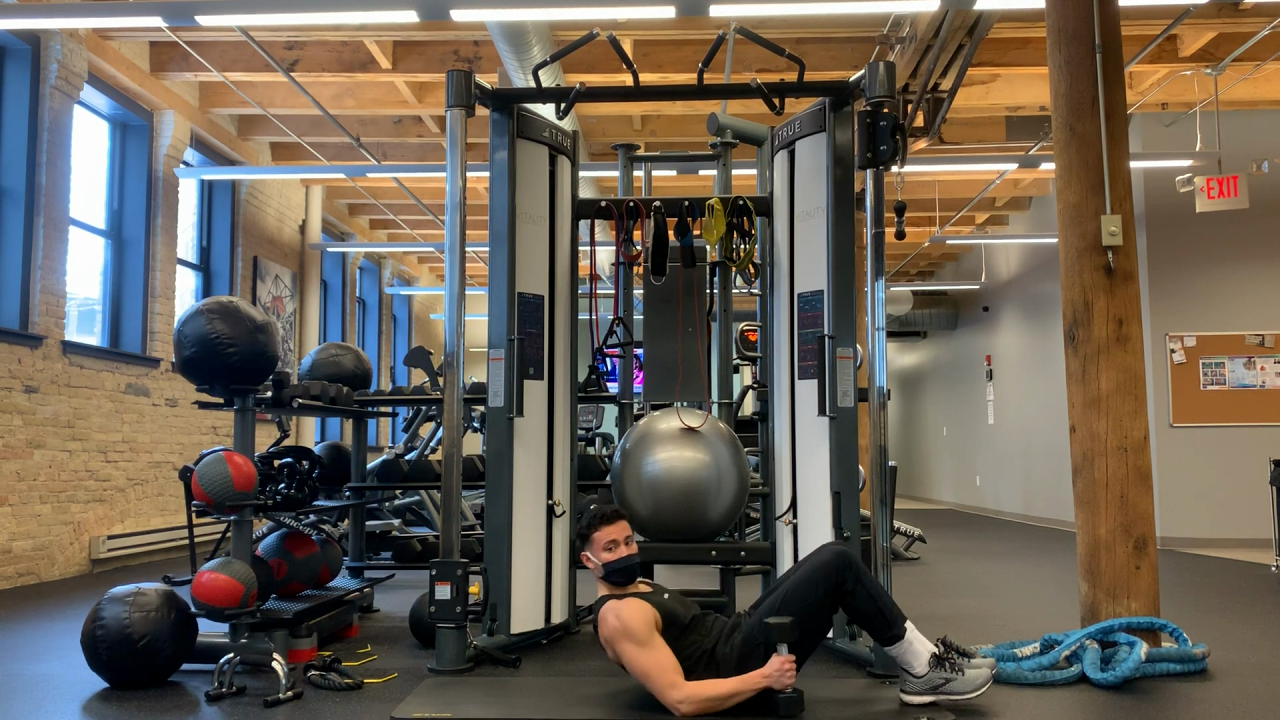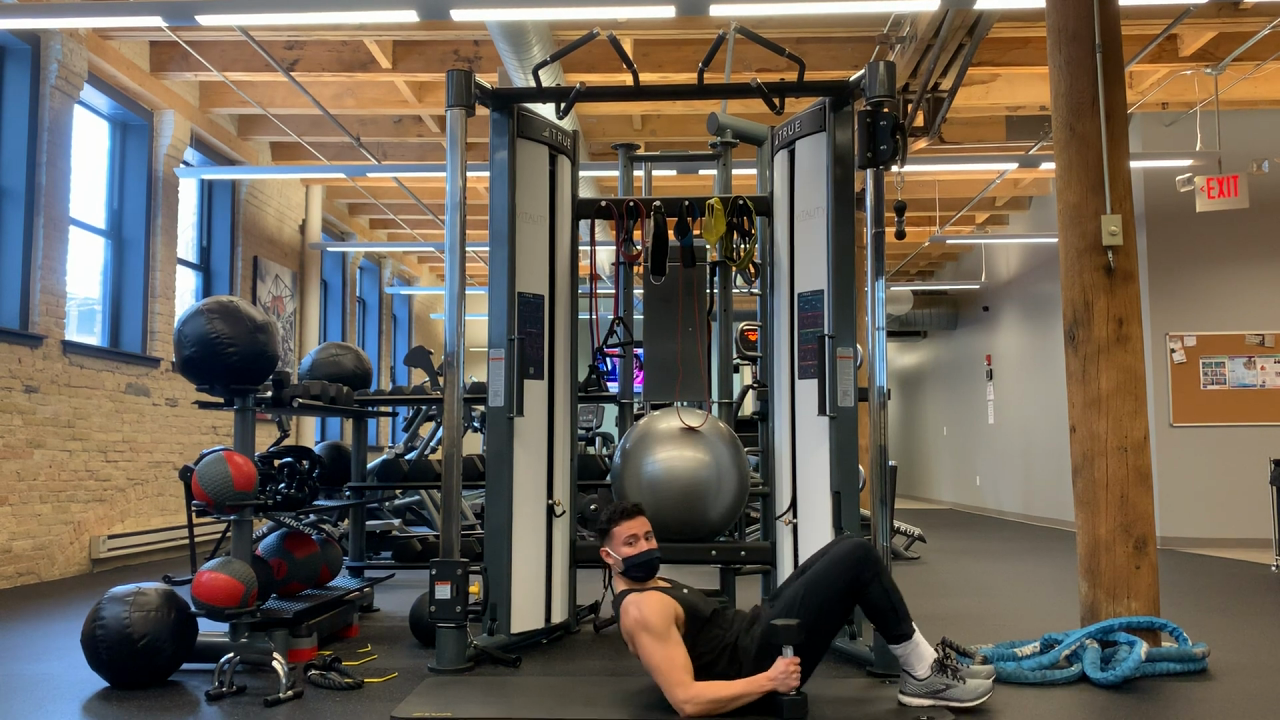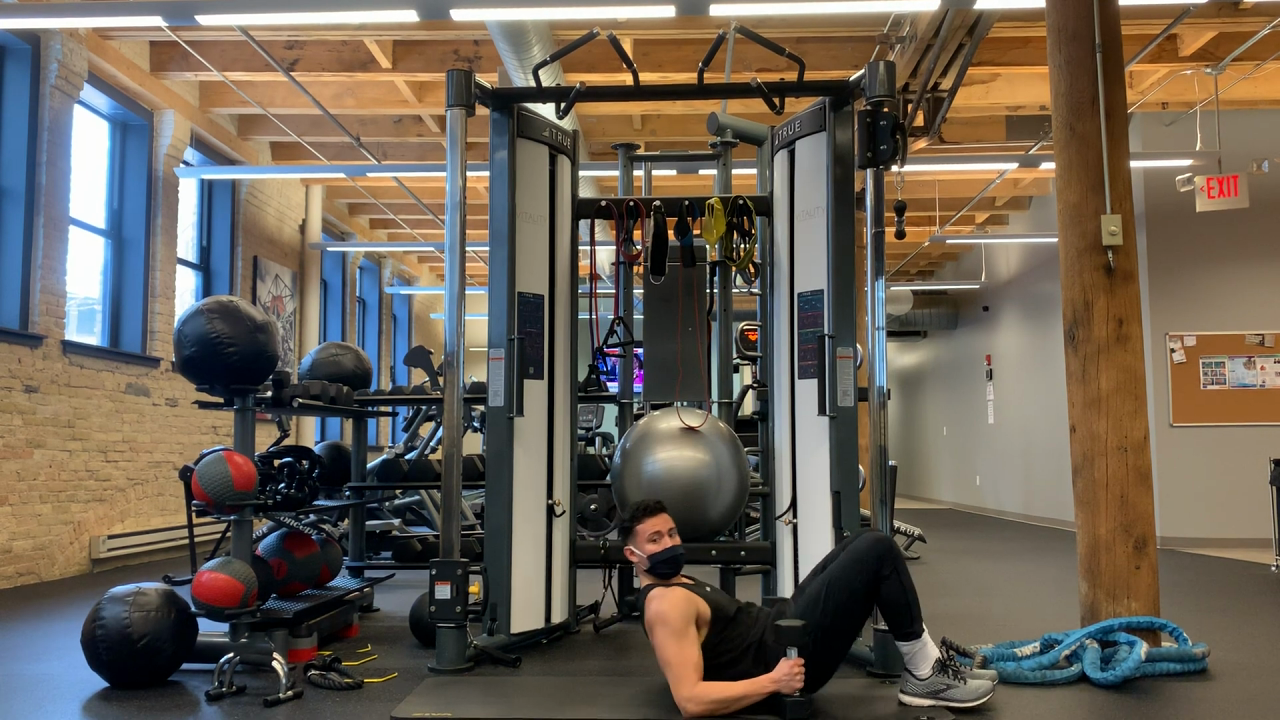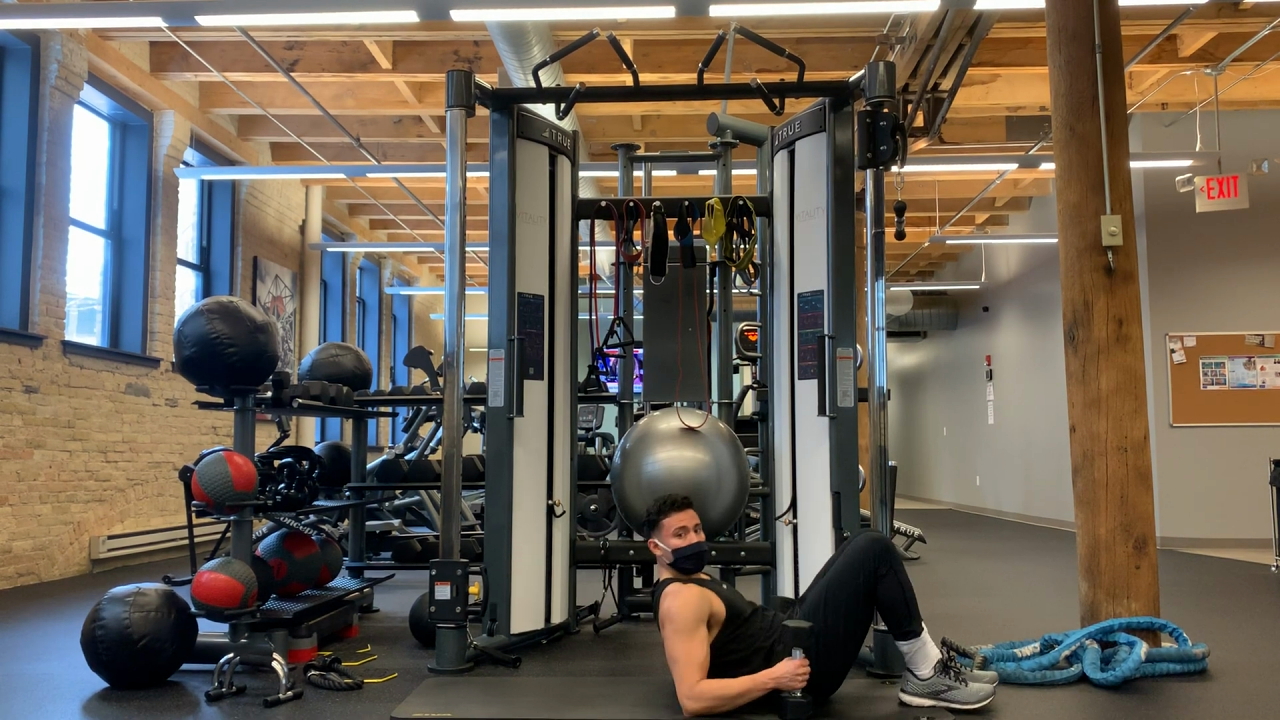
dt=0.2s
person 1, frame 1
left shoulder: (638, 589)
right shoulder: (620, 617)
right wrist: (764, 677)
left hip: (739, 633)
right hip: (750, 661)
left knee: (833, 557)
right knee: (838, 565)
left ankle: (924, 655)
right ankle: (921, 672)
person 1, frame 2
left shoulder: (652, 586)
right shoulder: (641, 609)
right wrist: (769, 680)
left hip: (756, 629)
right hip: (765, 655)
left knee: (848, 549)
right knee: (858, 557)
left ankle: (924, 659)
right ankle: (922, 675)
person 1, frame 3
left shoulder: (671, 584)
right shoulder: (666, 604)
right wrist: (772, 682)
left knee: (866, 544)
right knee: (878, 551)
left ankle: (927, 663)
right ankle: (924, 675)
person 1, frame 4
left shoulder: (690, 581)
right shoulder: (682, 600)
right wrist: (774, 678)
right hip: (803, 663)
left knee: (866, 546)
right knee: (875, 551)
left ankle: (929, 665)
right ankle: (926, 677)
